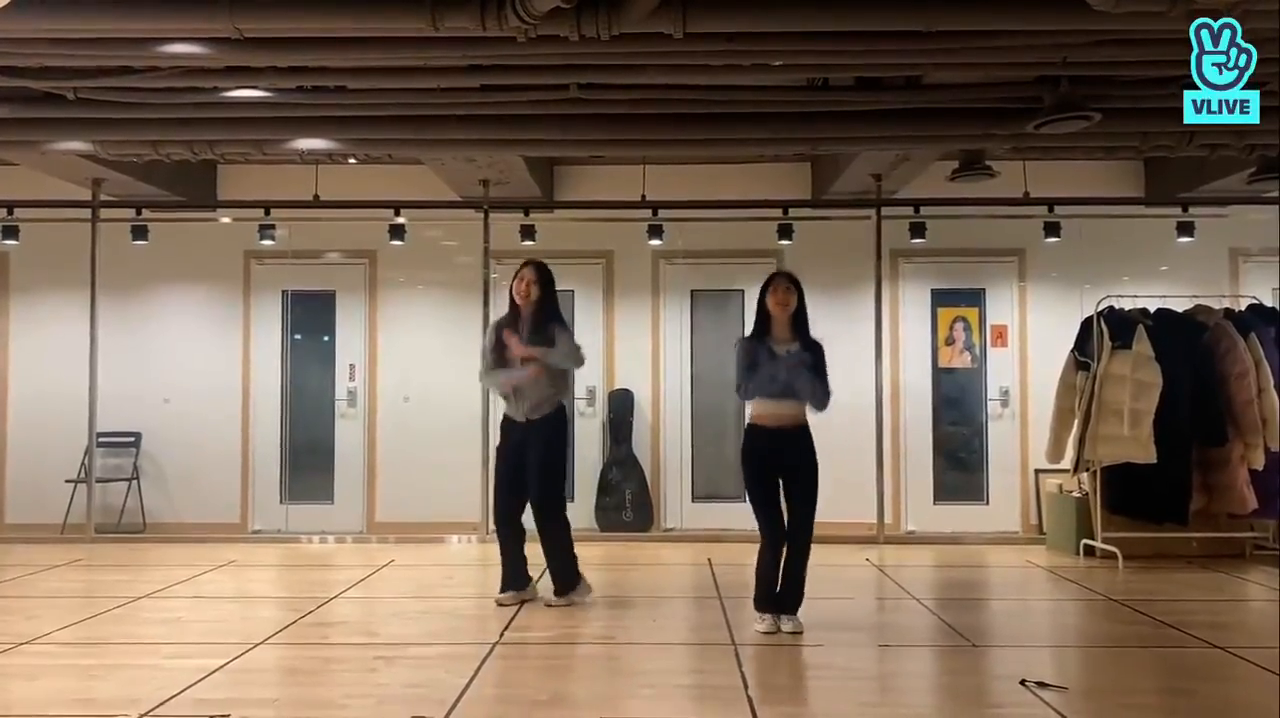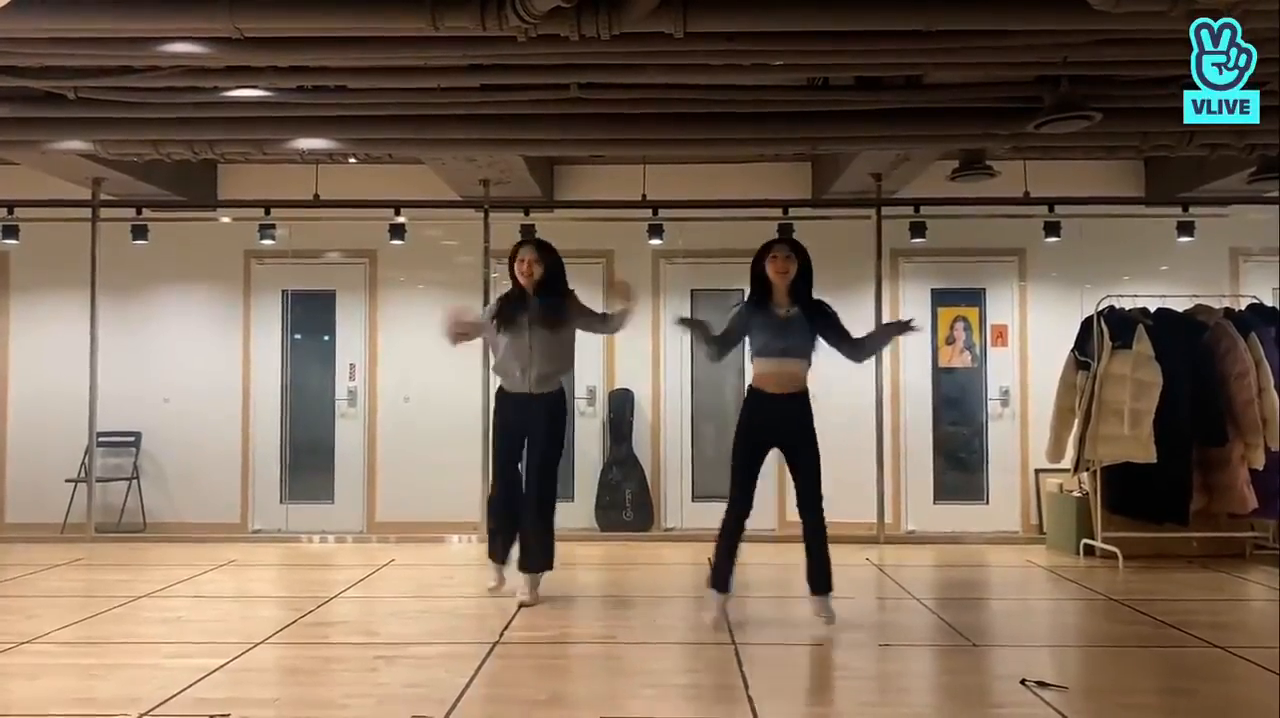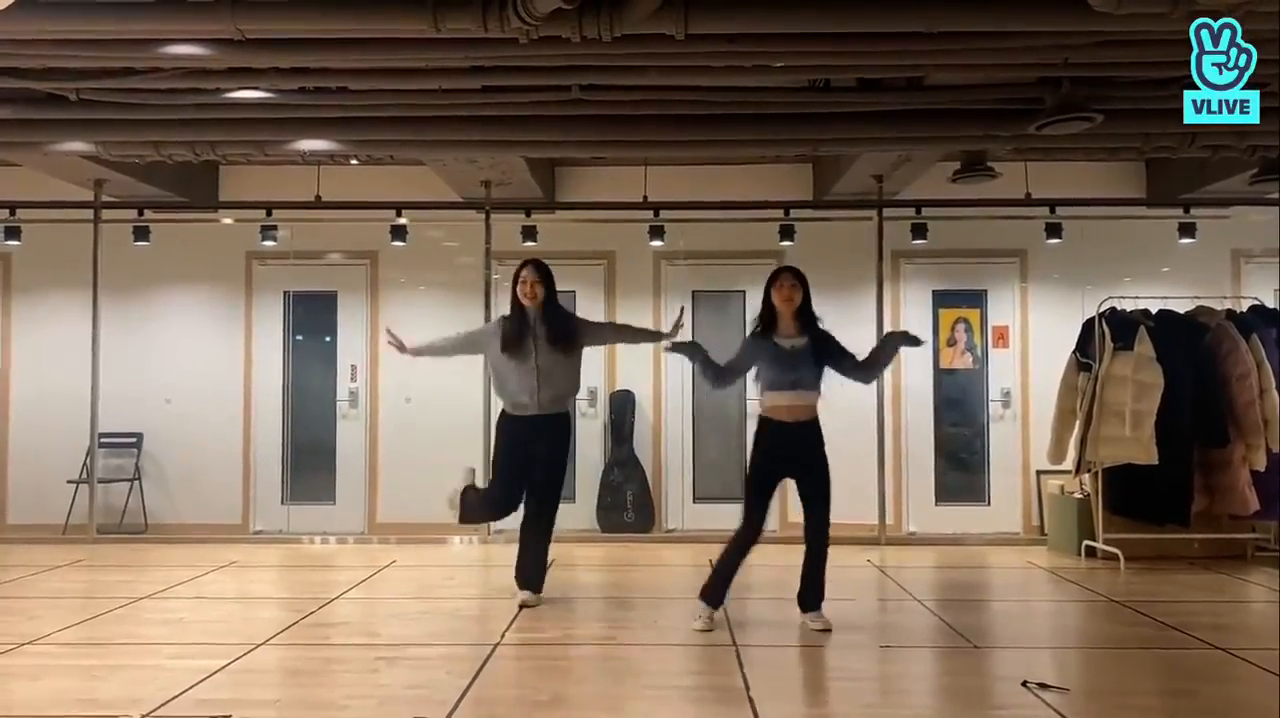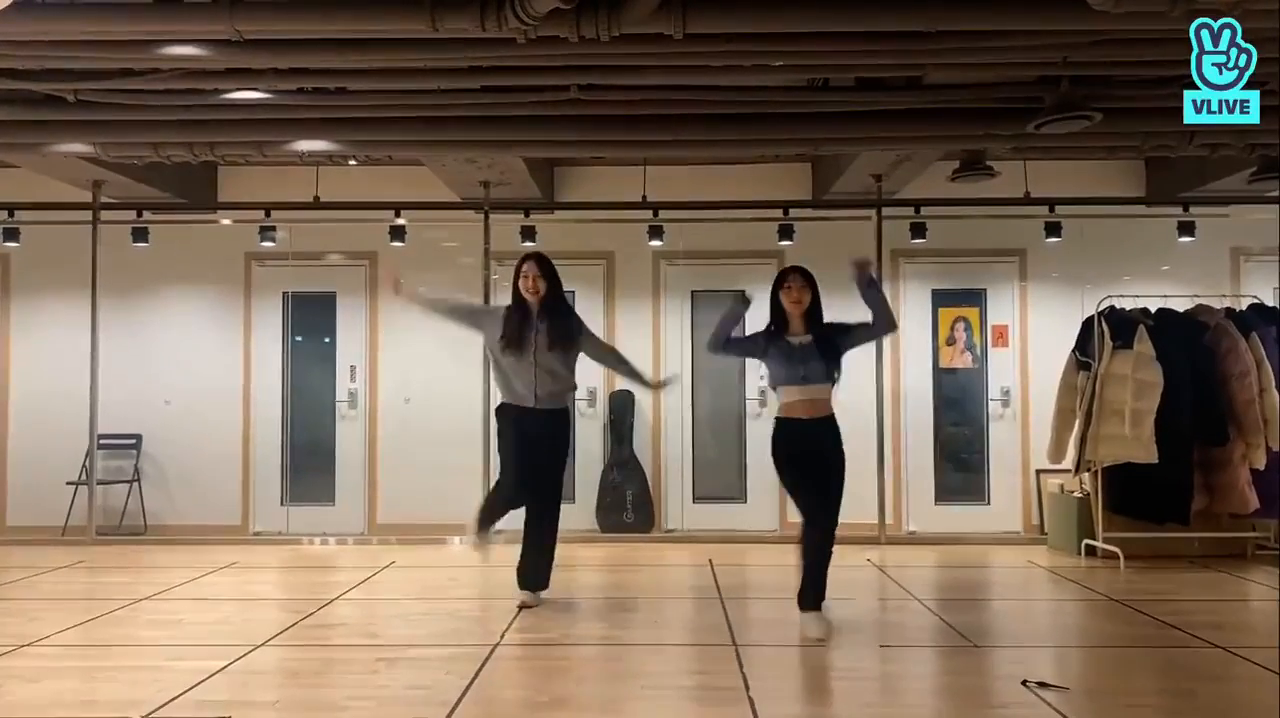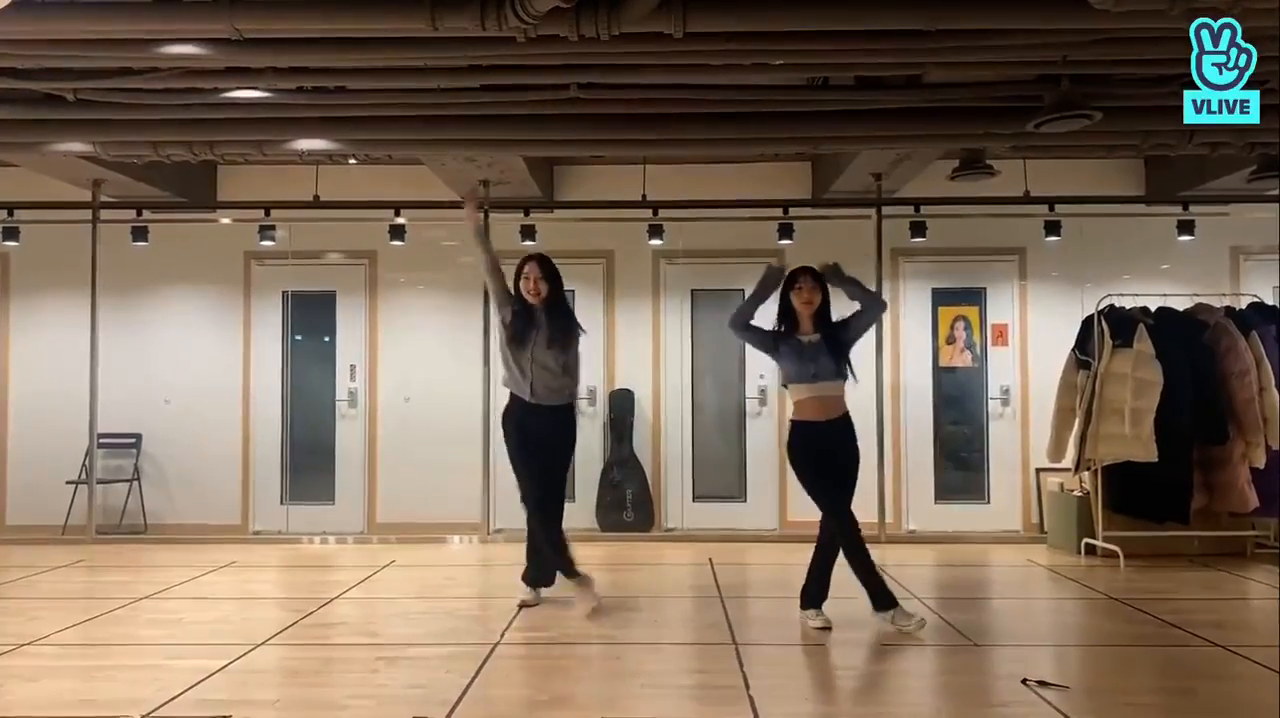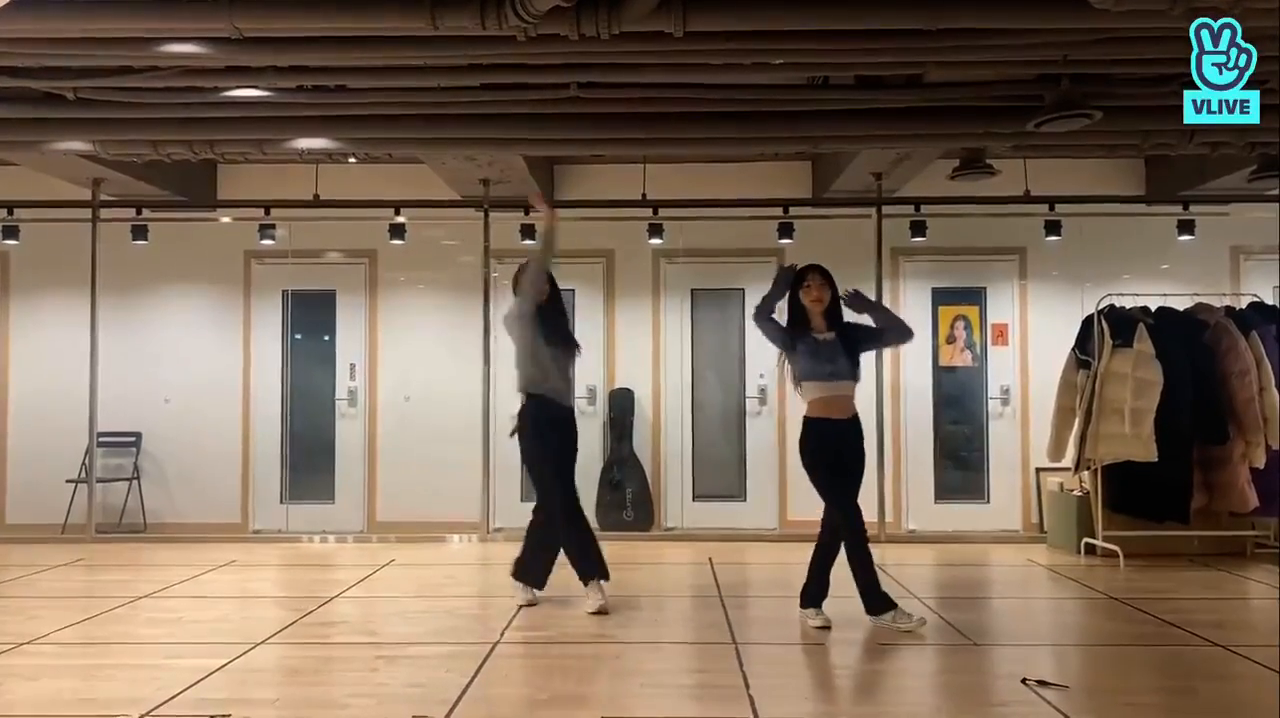
dt=0.2s
person 1, frame 1
left shoulder: (552, 326)
right shoulder: (500, 329)
left elbow: (575, 359)
right elbow: (487, 375)
left wrist: (530, 352)
right wrist: (520, 374)
left hip: (548, 423)
right hip: (513, 424)
left knee: (545, 502)
right knee: (505, 505)
left ankle: (571, 583)
right ankle: (517, 584)
person 1, frame 2
left shoulder: (562, 307)
right shoulder: (501, 308)
left elbow: (604, 324)
right elbow: (464, 331)
left wrist: (623, 307)
right wrist: (458, 328)
left hip: (549, 403)
right hip: (510, 401)
left knee: (539, 487)
right knee: (504, 480)
left ankle: (531, 571)
right ankle: (498, 560)
person 1, frame 3
left shoulder: (567, 327)
right shoulder: (500, 330)
left elbow: (612, 333)
right elbow: (459, 343)
left wrist: (661, 335)
right wrist: (411, 350)
left hip: (555, 424)
right hip: (515, 422)
left knee: (542, 506)
right knee: (503, 499)
left ankle: (530, 583)
right ankle: (468, 496)
person 1, frame 4
left shoulder: (567, 324)
right shoulder: (501, 319)
left elbow: (604, 354)
right elbow: (461, 312)
left wrist: (645, 382)
right wrist: (414, 297)
left hip: (556, 418)
right hip: (517, 414)
left knee: (546, 501)
right knee: (517, 486)
left ankle: (531, 583)
right ankle: (487, 517)
person 1, frame 5
left shoulder: (565, 326)
right shoulder: (509, 314)
right elbow: (491, 271)
left wrist: (568, 409)
right wrist: (476, 224)
left hip: (559, 419)
right hip: (521, 415)
left knee: (549, 500)
right knee: (537, 497)
left ankle: (534, 580)
right ankle: (573, 577)
person 1, frame 6
left shoulder: (553, 324)
right shoulder: (520, 316)
right elbow: (534, 268)
right wrist: (547, 223)
left hip: (557, 417)
right hip: (539, 418)
left knee: (553, 501)
right knee: (564, 500)
left ankle: (527, 578)
right ankle: (594, 581)
person 2, frame 1
left shoulder: (812, 349)
right shoulder: (752, 344)
left elbow: (820, 401)
right elbow: (742, 389)
left wrist: (806, 382)
right wrist: (781, 369)
left hip: (798, 443)
right hip: (759, 442)
left knee: (800, 533)
right knee: (772, 534)
left ankle: (787, 608)
right ankle: (765, 607)
person 2, frame 2
left shoulder: (814, 312)
right shoulder: (751, 312)
left elbow: (857, 351)
right elbow: (717, 350)
left wrist: (888, 331)
right wrist: (699, 331)
left hip: (797, 412)
right hip: (758, 409)
left knee: (811, 506)
right knee: (740, 503)
left ankle: (820, 592)
right ankle: (719, 588)
person 2, frame 3
left shoulder: (820, 341)
right shoulder: (758, 343)
left elbow: (864, 373)
right elbow: (719, 378)
left wrist: (889, 345)
right wrist: (696, 353)
left hip: (809, 439)
right hip: (770, 438)
left knee: (818, 527)
right knee: (752, 528)
left ankle: (811, 605)
right ankle: (710, 601)
person 2, frame 4
left shoulder: (831, 336)
right shoulder: (768, 342)
left elbow: (884, 324)
right elbow: (717, 344)
left wrist: (867, 284)
right wrist: (736, 311)
left hip: (826, 434)
right hip: (788, 436)
left knee: (825, 523)
right knee: (818, 521)
left ankle: (810, 604)
right ankle: (812, 606)
person 2, frame 5
left shoulder: (839, 334)
right shoulder: (779, 342)
left elbow: (876, 306)
right elbow: (737, 324)
left wrist: (842, 281)
right wrist: (766, 287)
left hip: (842, 434)
right hip: (804, 438)
left knee: (833, 523)
right knee: (844, 522)
left ankle: (811, 603)
right ankle: (885, 604)
person 2, frame 6
left shoulder: (849, 334)
right shoulder: (792, 340)
left elbow: (902, 333)
right elbow: (760, 316)
left wrist: (868, 307)
right wrist: (781, 283)
left hip: (850, 433)
right hip: (817, 436)
left knee: (836, 520)
right knee: (851, 521)
left ankle: (811, 601)
right ankle: (880, 606)
